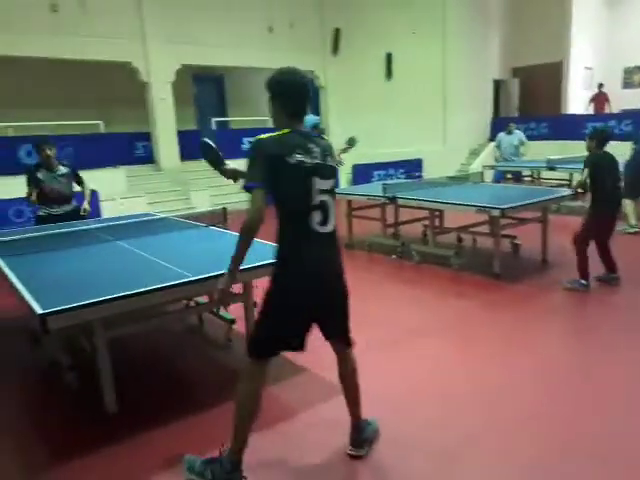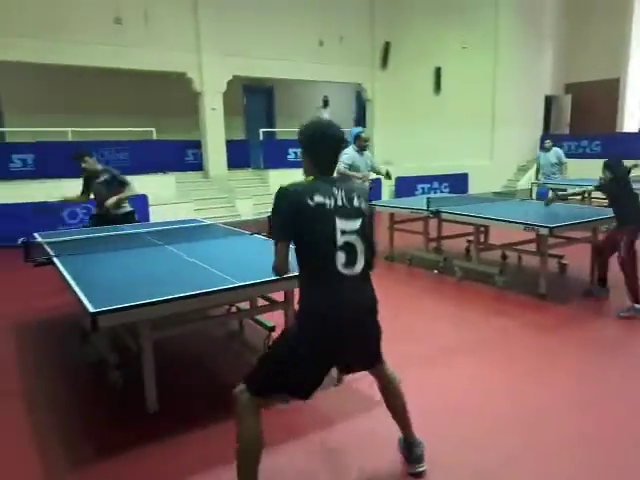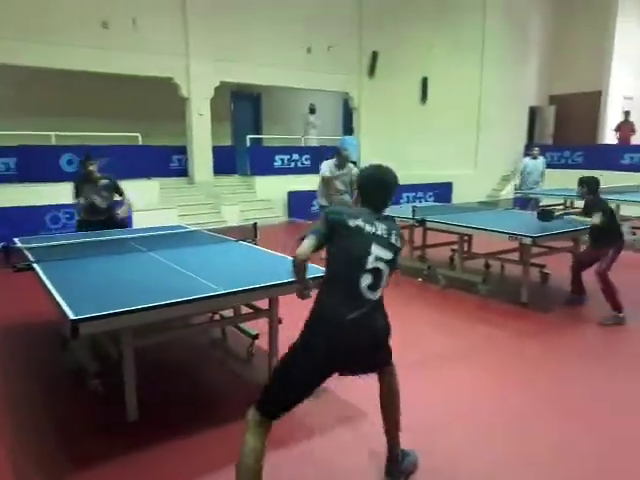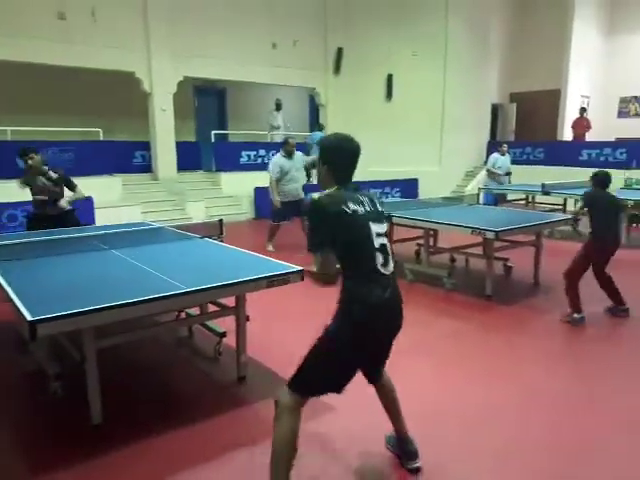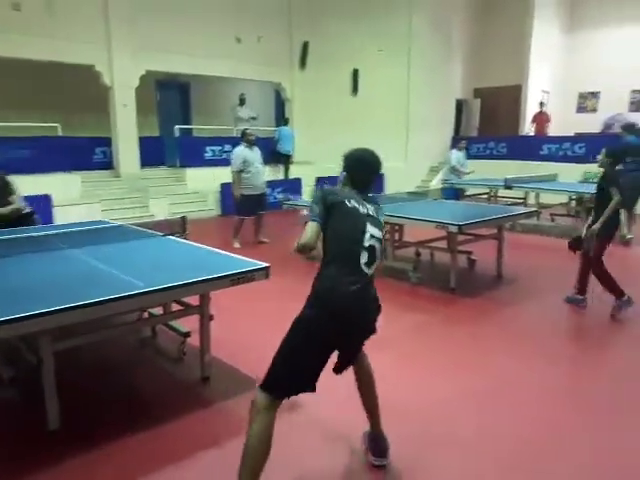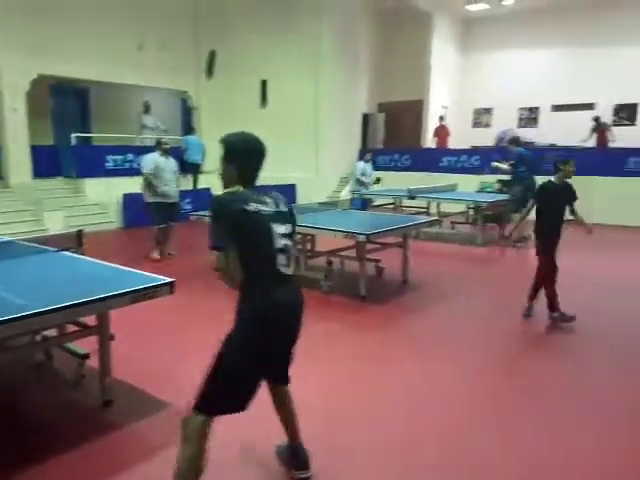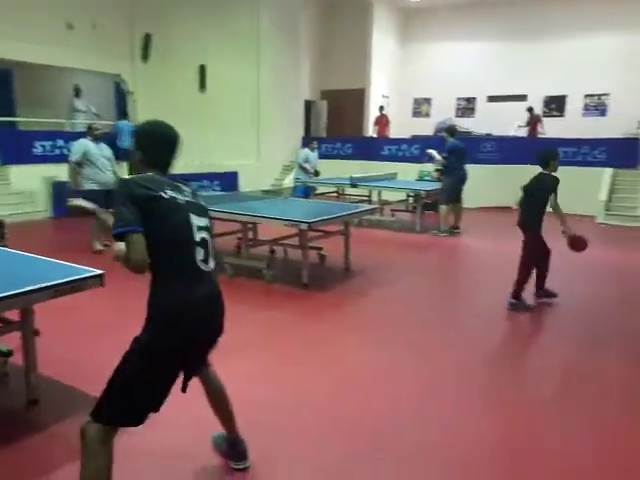
dt=0.5s
person 1, frame 1
left shoulder: (267, 147)
right shoulder: (326, 148)
left elbow: (257, 213)
left wrist: (232, 271)
left hip: (295, 269)
right hip: (330, 266)
left knee: (256, 363)
right knee: (341, 344)
right ankle: (360, 430)
person 1, frame 2
left shoulder: (290, 195)
right shoulder: (357, 194)
left elbow: (280, 266)
left wrist: (284, 261)
left hip: (319, 314)
right hip: (363, 307)
left knee: (246, 399)
right knee: (379, 367)
right ankle: (413, 450)
person 1, frame 3
left shoulder: (337, 215)
right shoulder: (394, 231)
left elbow: (301, 255)
left wrist: (302, 285)
left hip: (326, 330)
right hip: (370, 331)
left knee: (258, 422)
right knee: (386, 367)
person 1, frame 4
left shoulder: (321, 204)
right shoulder: (370, 200)
left elbow: (329, 274)
left wrist: (315, 270)
left hip: (359, 312)
right hip: (391, 308)
left knee: (288, 402)
right knee: (374, 368)
right ankle: (405, 445)
person 1, frame 5
left shoulder: (330, 194)
right shoulder: (374, 210)
left elbow: (306, 244)
left wrist: (301, 239)
left hip: (328, 303)
right hip: (365, 304)
left knee: (264, 403)
right knee: (354, 354)
right ankle: (377, 440)
person 1, frame 6
left shoulder: (225, 202)
right shoulder: (279, 203)
left elbow: (234, 275)
left wrist: (225, 264)
left hip: (259, 314)
right hip: (290, 308)
left knee: (197, 421)
right knee: (274, 376)
person 1, frame 7
left shoulder: (131, 188)
right shoulder: (186, 193)
left elbow: (139, 261)
left wrist: (119, 251)
left hip: (172, 316)
right hip: (210, 309)
left knee: (95, 432)
right knee: (199, 364)
right ankle: (234, 444)
person 2, frame 1
left shoulder: (592, 158)
right shoulder: (610, 158)
left elbow: (584, 179)
right elbow: (612, 181)
left wrist: (577, 187)
left hip: (600, 206)
right hip: (613, 206)
left knee: (580, 240)
right knee: (601, 240)
left ankle: (583, 281)
right ankle: (612, 273)
person 2, frame 2
left shoulder: (620, 179)
right shoulder: (609, 184)
right elbow: (585, 191)
right wrist: (560, 195)
right hip: (623, 224)
left knee: (625, 260)
right knee: (600, 250)
right ankle: (602, 287)
person 2, frame 3
left shoulder: (598, 204)
right shoulder: (590, 203)
left elbow: (598, 222)
right elbow: (584, 215)
left hip: (612, 244)
right hip: (597, 244)
left knee: (601, 272)
right knee: (577, 265)
left ankle: (619, 314)
right ankle: (578, 295)
person 2, frame 4
left shoulder: (591, 194)
right shoulder: (615, 200)
left elbow: (578, 211)
right elbow: (618, 220)
left wrist: (574, 223)
left hip: (598, 239)
right hip: (614, 241)
left knee: (571, 274)
right knee: (600, 273)
left ankle: (577, 314)
right ankle: (620, 306)
person 2, frame 5
left shoulder: (608, 177)
right shoulder: (606, 178)
left elbow: (617, 198)
left wrist: (599, 222)
right wrist: (589, 224)
left hip: (606, 227)
right hip: (600, 225)
left knee: (594, 262)
right knee: (586, 258)
left ankle: (622, 298)
right ankle: (580, 295)
person 2, frame 6
left shoulder: (568, 188)
right shoulder: (545, 187)
left elbow: (572, 211)
right elbow: (529, 209)
left wrist: (584, 224)
right wrist: (513, 228)
left hip: (555, 235)
right hip: (543, 235)
left knee: (544, 272)
right knee: (548, 271)
left ankle: (530, 303)
right ankle: (554, 311)
person 2, frame 7
left shoulder: (536, 179)
right shoulder: (552, 179)
left elbow: (520, 201)
right elbow: (553, 204)
left wrist: (521, 218)
right wrist: (565, 226)
left hip: (526, 221)
right hip: (531, 224)
left knee: (544, 253)
right knee: (528, 260)
left ankle: (541, 290)
right ankle: (514, 298)
